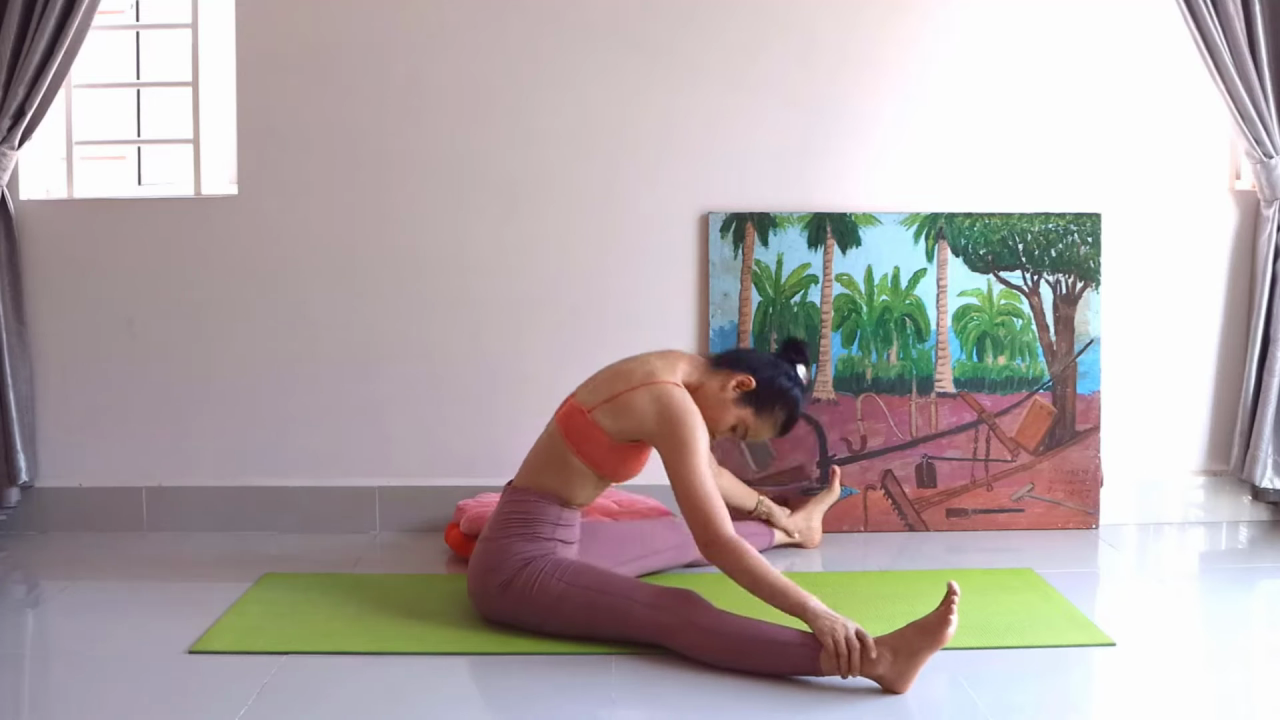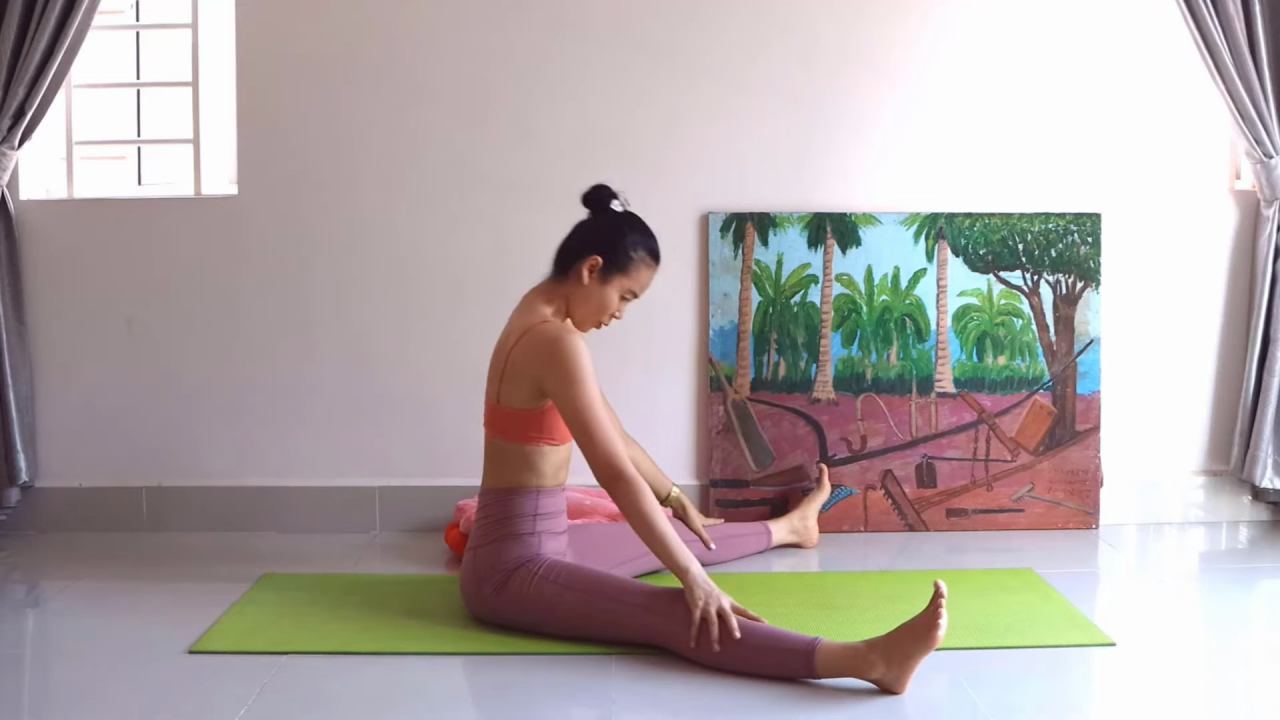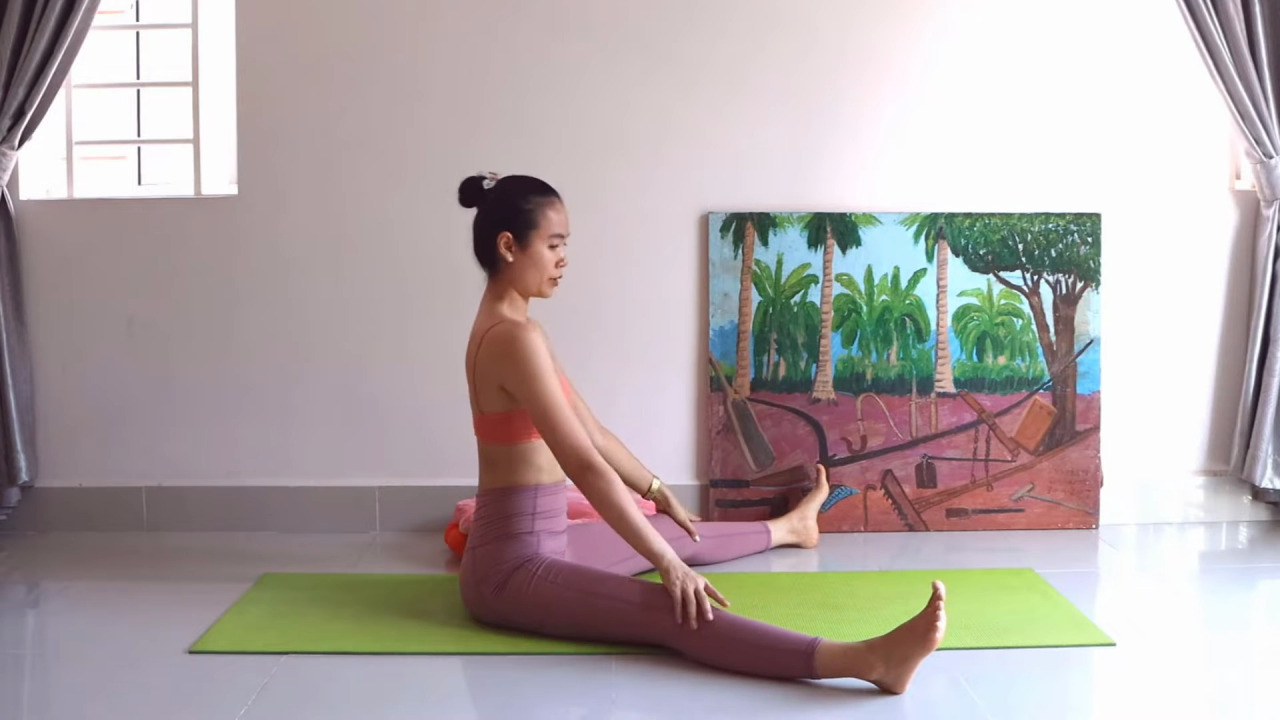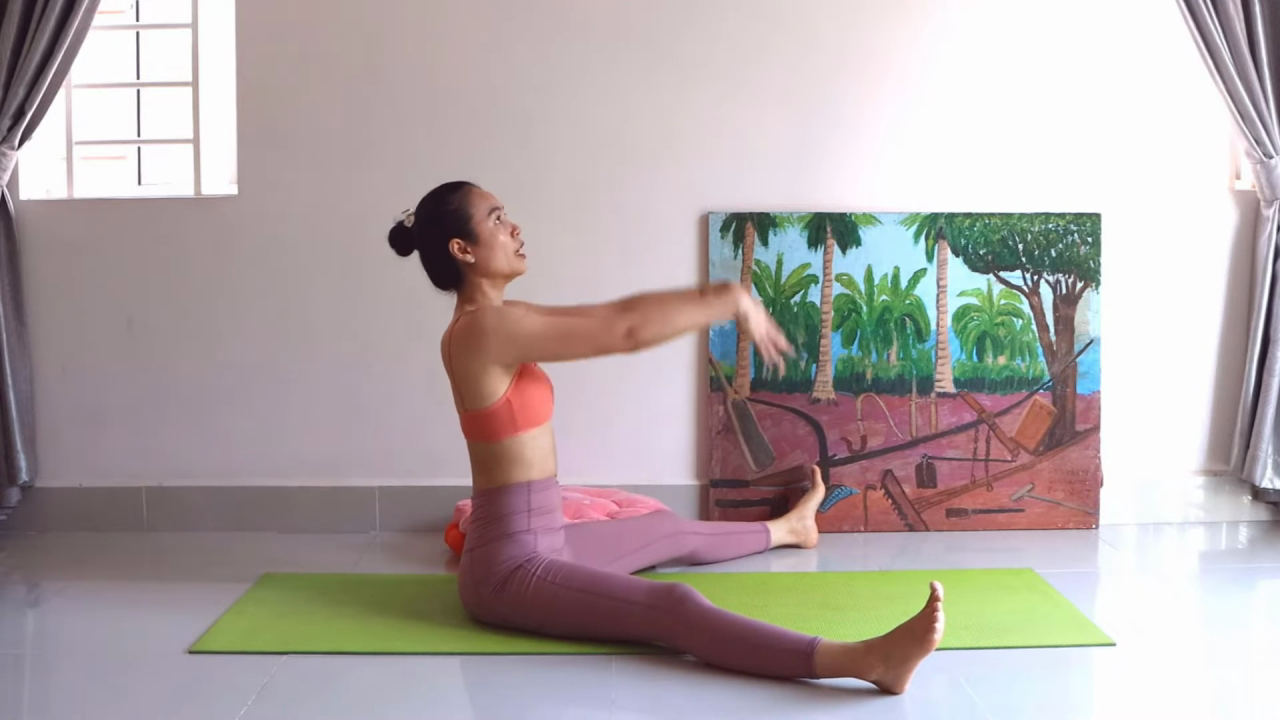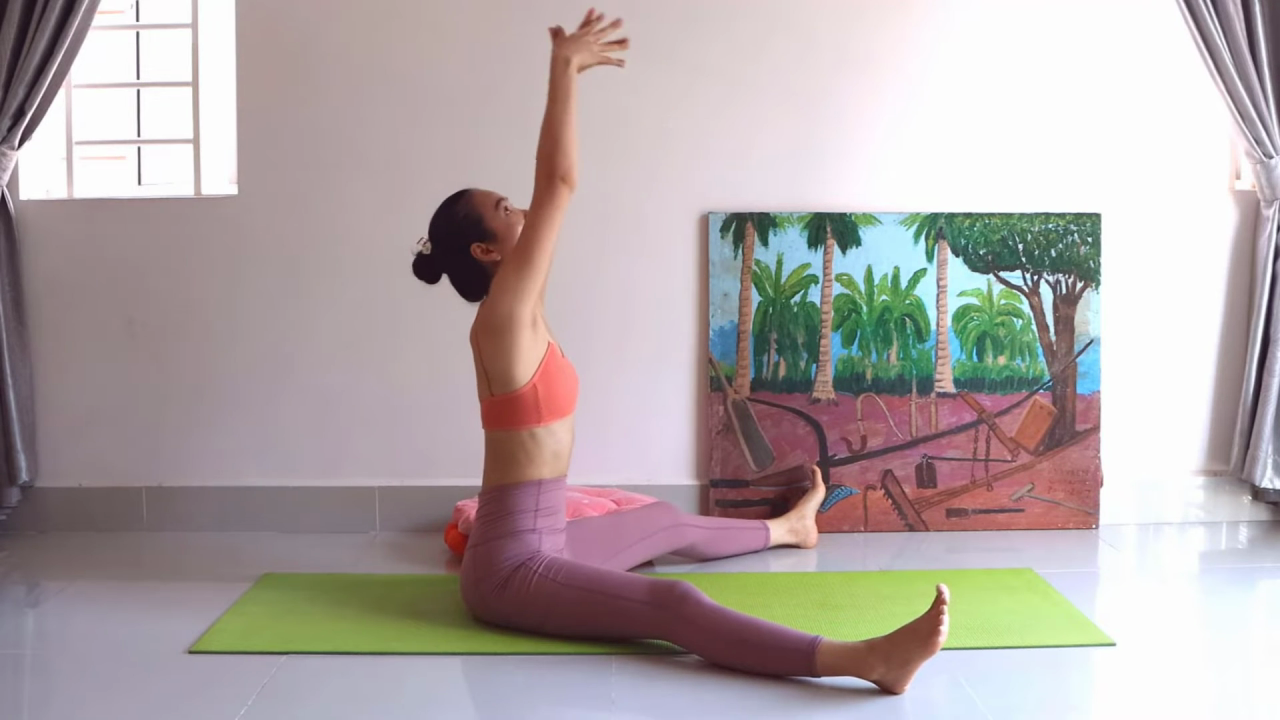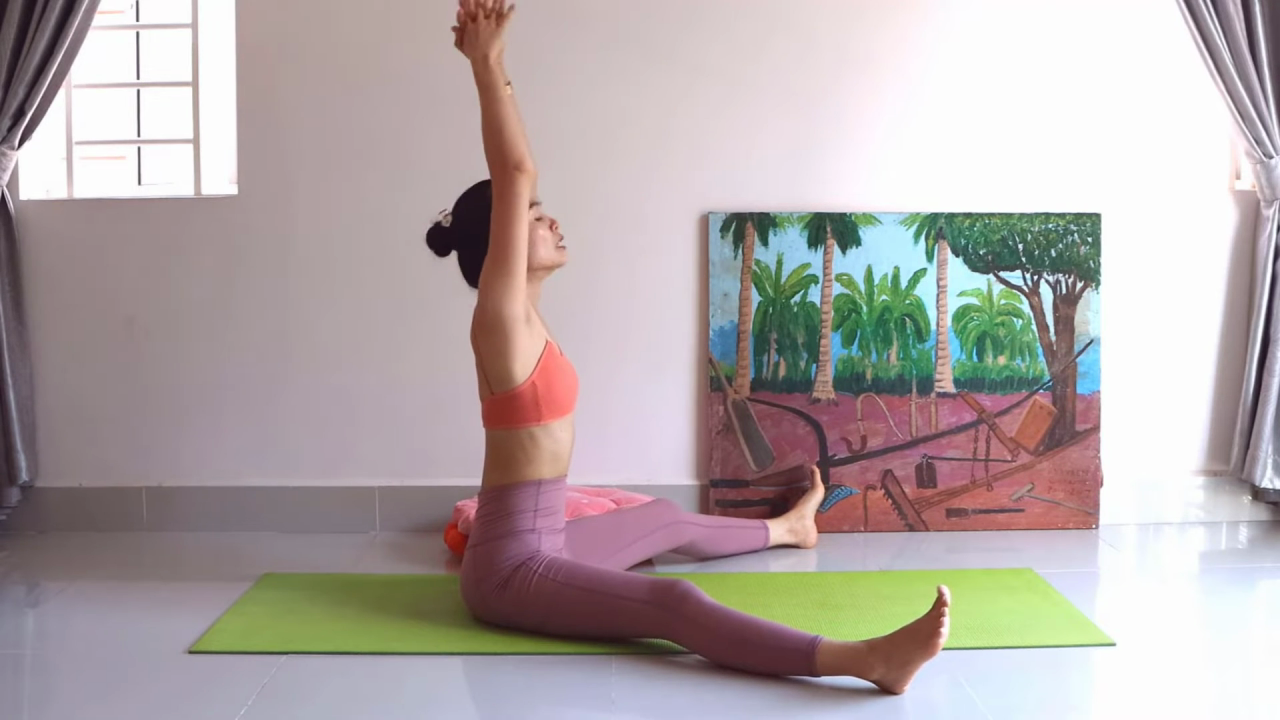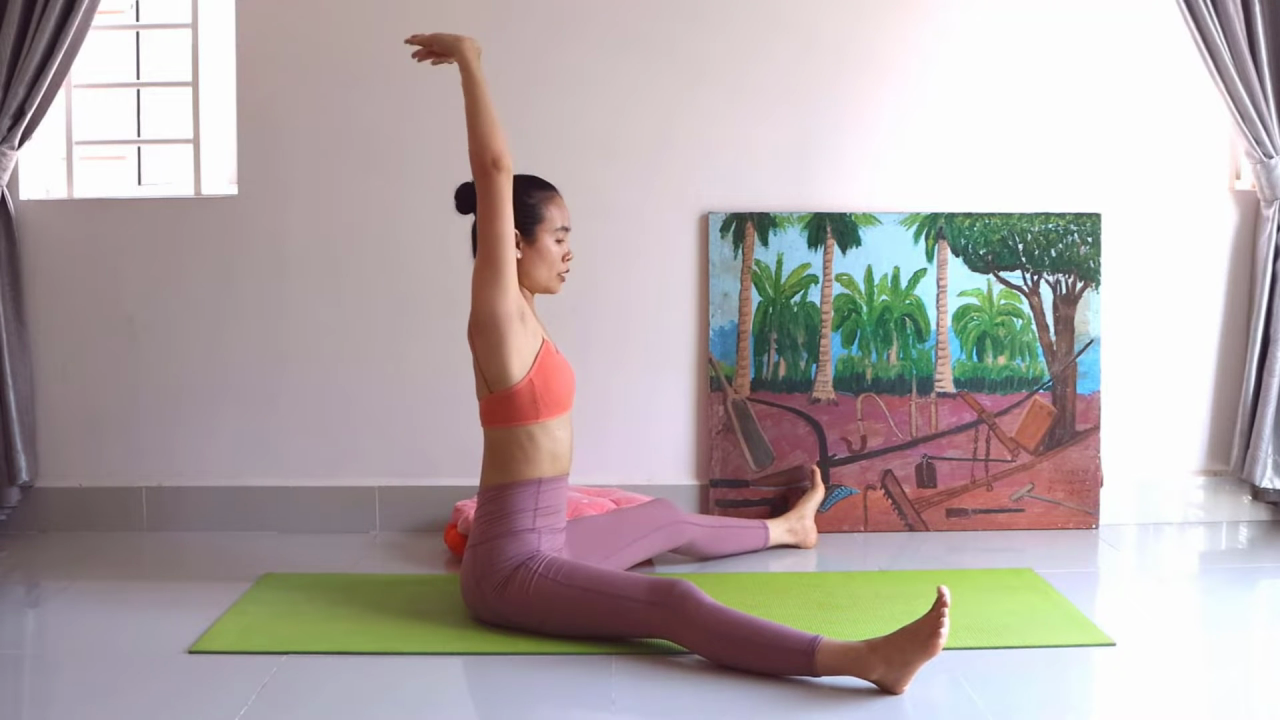
dt=0.7s
person 1, frame 1
left shoulder: (673, 372)
right shoulder: (674, 406)
left elbow: (699, 471)
right elbow: (717, 544)
left wrist: (766, 508)
right wrist: (816, 613)
left hip: (550, 540)
right hip: (518, 564)
left knee: (682, 534)
right knee: (676, 613)
left ankle: (789, 530)
right ankle: (873, 659)
person 1, frame 2
left shoulder: (539, 321)
right shoulder: (556, 342)
left elbow: (614, 437)
right elbow: (616, 475)
left wrist: (678, 501)
right wrist: (693, 578)
left hip: (543, 540)
right hip: (512, 568)
left knee: (673, 535)
right knee: (674, 614)
left ankle: (788, 527)
right ankle: (870, 661)
person 1, frame 3
left shoulder: (509, 326)
right shoulder: (513, 338)
left elbow: (590, 431)
right elbow: (584, 465)
left wrist: (660, 493)
right wrist: (667, 564)
left hip: (540, 541)
right hip: (511, 567)
left knee: (674, 533)
right knee: (676, 613)
left ankle: (787, 527)
right ankle: (868, 660)
person 1, frame 4
left shoulder: (501, 322)
right shoulder: (482, 331)
left elbow: (612, 314)
right elbow: (625, 332)
left wrist: (716, 297)
right wrist: (728, 302)
left hip: (542, 540)
right hip: (509, 566)
left knee: (666, 530)
right knee: (673, 608)
left ankle: (785, 528)
right ankle: (868, 660)
person 1, frame 5
left shoulder: (515, 316)
right shoulder: (504, 316)
left elbow: (554, 187)
right elbow: (560, 183)
left wrist: (568, 69)
right wrist: (563, 70)
left hip: (539, 540)
right hip: (512, 568)
left knee: (666, 522)
right knee: (676, 606)
left ankle: (784, 528)
right ankle: (866, 660)
person 1, frame 6
left shoulder: (519, 310)
right shoulder: (501, 312)
left elbow: (512, 171)
right elbow: (513, 170)
left wrist: (493, 67)
right wrist: (487, 63)
left hip: (538, 540)
right hip: (510, 565)
left knee: (666, 520)
right knee: (674, 604)
left ankle: (785, 528)
right ankle: (867, 659)
person 1, frame 7
left shoulder: (516, 313)
right shoulder: (498, 313)
left elbow: (496, 172)
right elbow: (495, 172)
left wrist: (468, 64)
right wrist: (468, 61)
left hip: (541, 539)
right hip: (509, 565)
left knee: (663, 520)
right knee: (674, 604)
left ankle: (782, 528)
right ankle: (867, 659)
